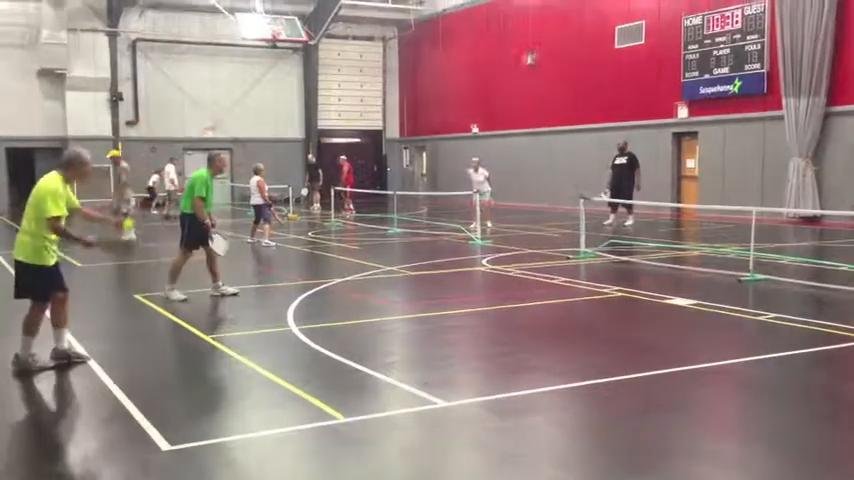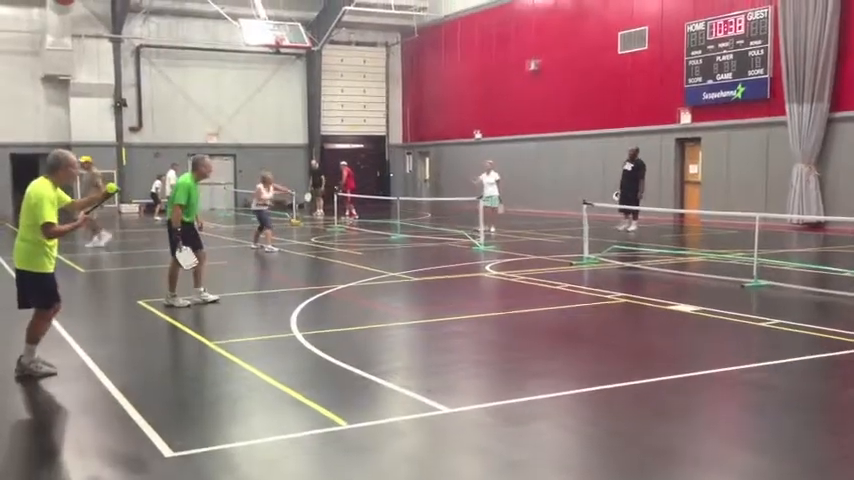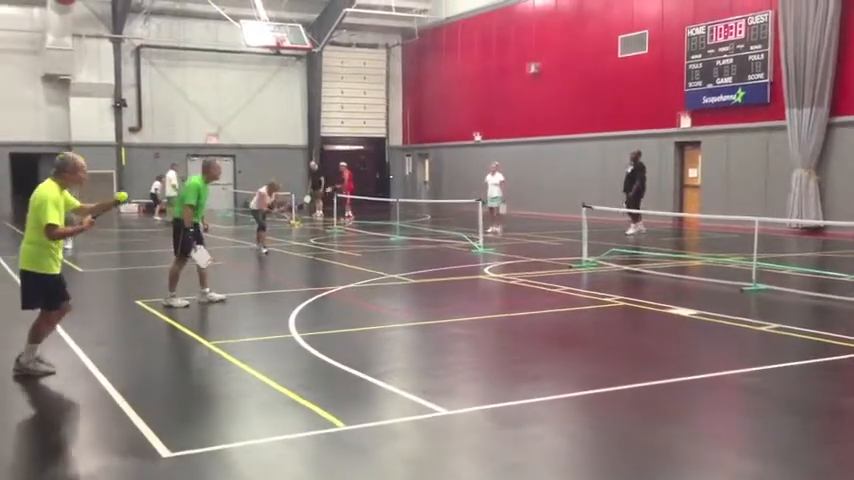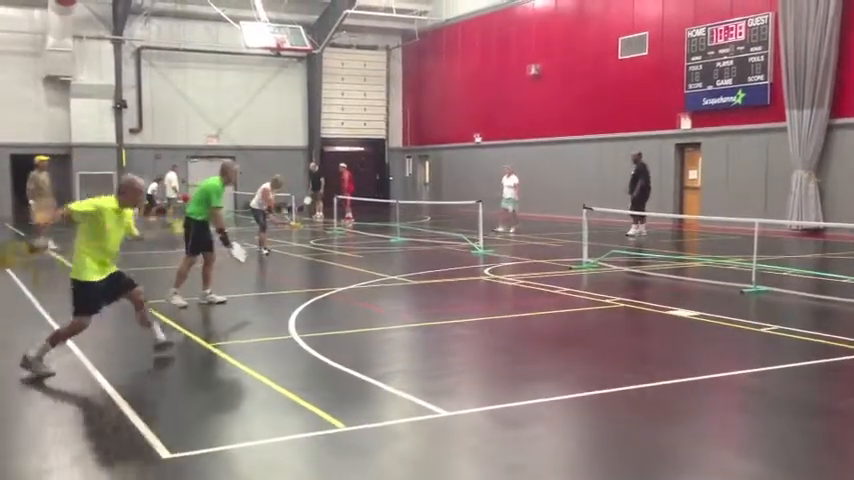
dt=0.5s
person 1, frame 1
left shoulder: (61, 184)
right shoulder: (52, 186)
left elbow: (79, 209)
right elbow: (56, 226)
left wrist: (110, 220)
right wrist: (82, 240)
left hip: (46, 254)
right hip: (35, 255)
left knee: (60, 297)
right knee: (40, 304)
left ankle: (62, 348)
right ankle: (23, 357)
person 1, frame 2
left shoulder: (50, 188)
right shoulder: (42, 191)
left elbow: (74, 205)
right elbow: (49, 231)
left wrist: (100, 196)
right wrist: (77, 224)
left hip: (40, 261)
right hip: (34, 262)
left knee: (52, 308)
right knee: (44, 311)
left ankle: (30, 357)
right ankle: (27, 363)
person 1, frame 3
left shoulder: (59, 191)
right shoulder: (48, 194)
left elbow: (82, 209)
right elbow: (52, 233)
left wrist: (111, 203)
right wrist: (81, 228)
left hip: (49, 264)
right hip: (39, 265)
left knee: (62, 308)
right knee: (49, 313)
left ankle: (29, 354)
right ankle: (24, 362)
person 1, frame 4
left shoulder: (126, 213)
right shoulder: (99, 206)
left elbow: (134, 235)
right elbow: (65, 212)
left hip: (107, 269)
right hip: (87, 273)
left knee: (138, 296)
right knee: (81, 323)
left ankle: (158, 340)
right ankle: (34, 357)
person 2, frame 1
left shoulder: (208, 177)
right shoulder: (202, 177)
right elbow: (197, 202)
left wrist: (210, 218)
right wrist: (205, 223)
left hip: (199, 219)
right hip: (190, 218)
left knee: (211, 252)
right knee: (185, 253)
left ankle: (218, 286)
right ankle: (170, 289)
person 2, frame 2
left shoulder: (193, 182)
right shoulder: (185, 183)
right elbow: (177, 209)
left wrist: (197, 219)
right wrist: (177, 233)
left hip: (188, 223)
right hip: (178, 225)
left knee: (200, 255)
right knee: (178, 260)
left ankle: (199, 293)
right ankle: (171, 297)
person 2, frame 3
left shoulder: (204, 184)
right shoulder: (195, 184)
right elbow: (187, 209)
left wrist: (203, 221)
right wrist: (189, 233)
left hip: (194, 224)
right hip: (183, 224)
right knee: (181, 260)
left ankle: (205, 292)
right ankle: (170, 297)
person 2, frame 4
left shoulder: (217, 183)
right shoulder: (215, 186)
right elbow: (216, 212)
left wrist: (219, 228)
right wrist: (223, 233)
left hip: (202, 222)
right hip: (194, 222)
left knee: (210, 258)
right knee: (190, 259)
left ankle: (206, 294)
right ankle: (174, 293)
